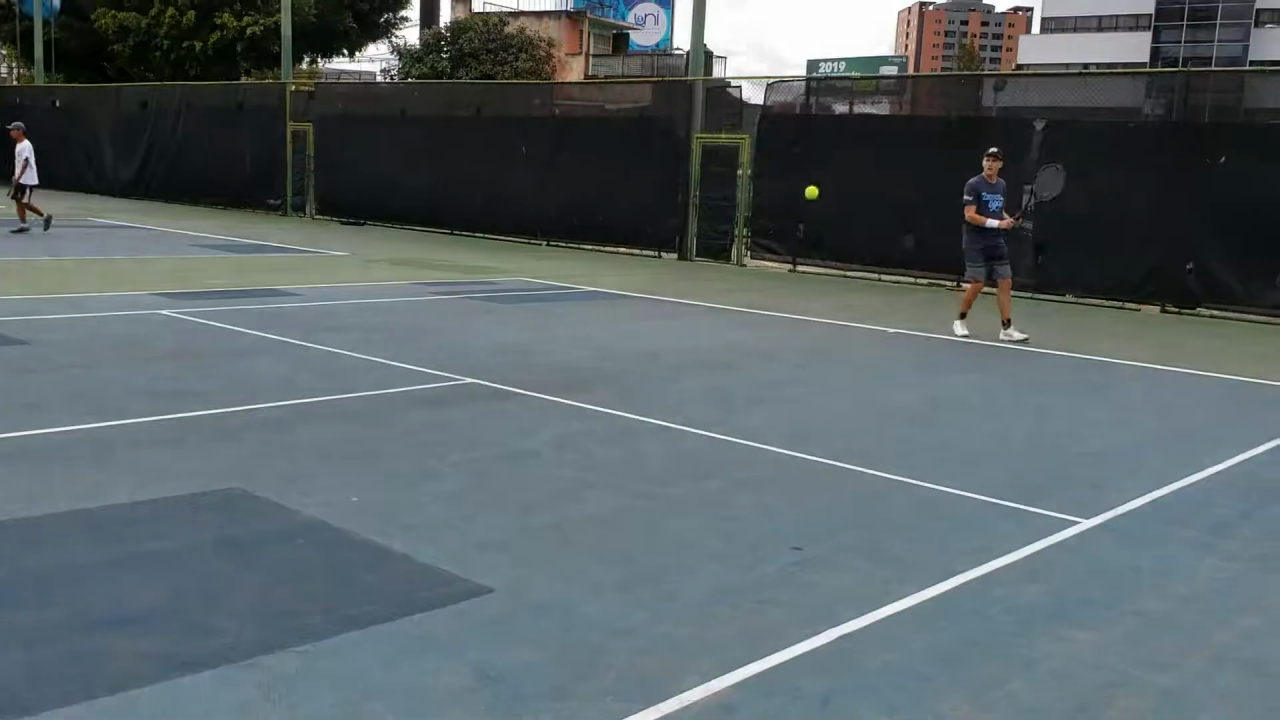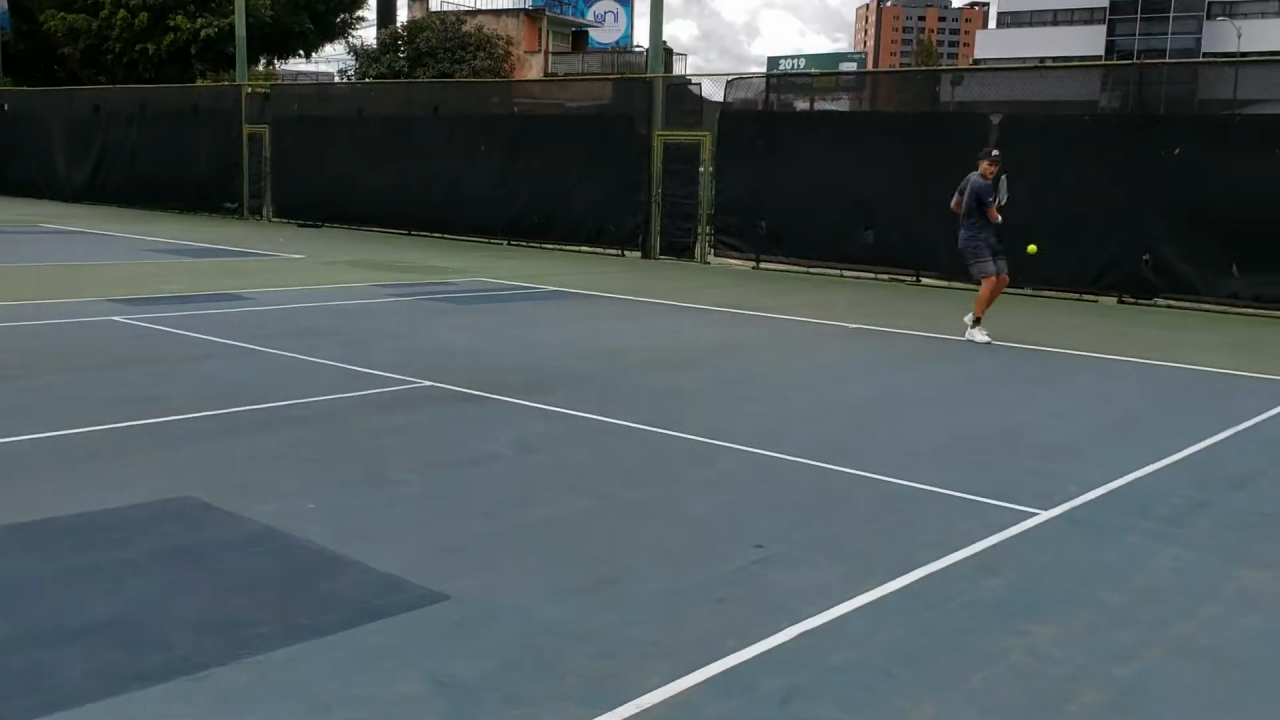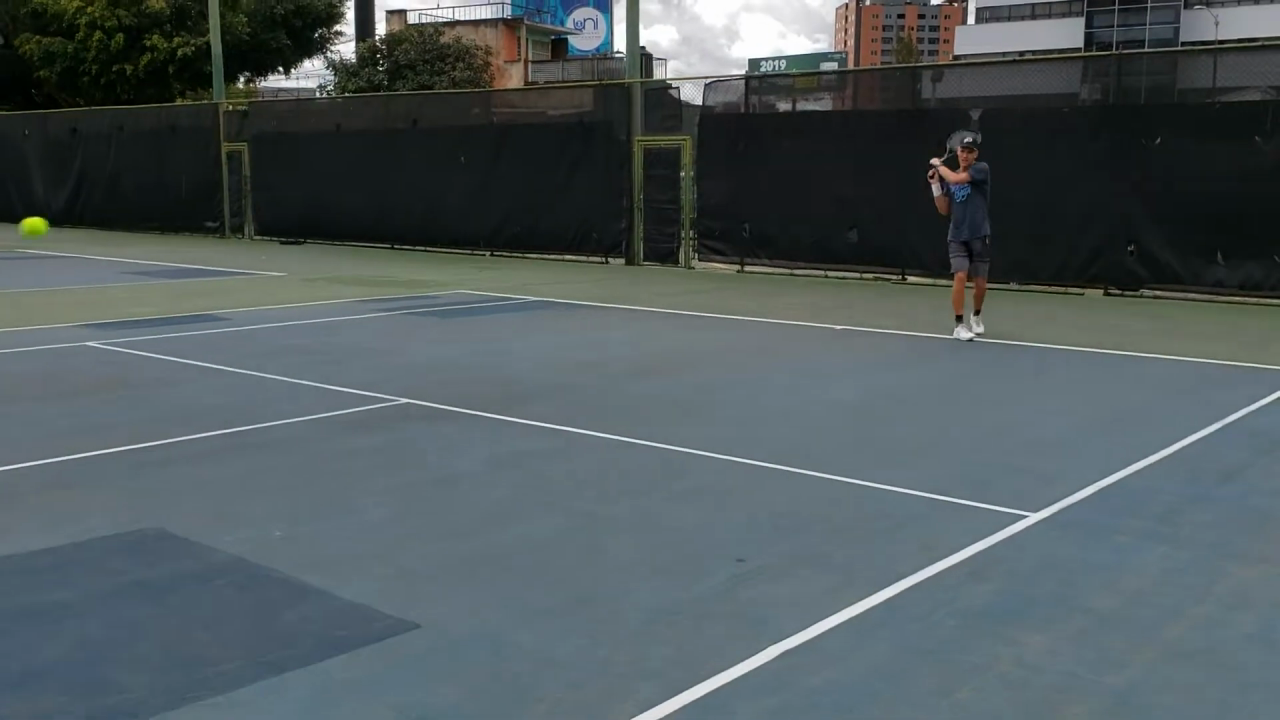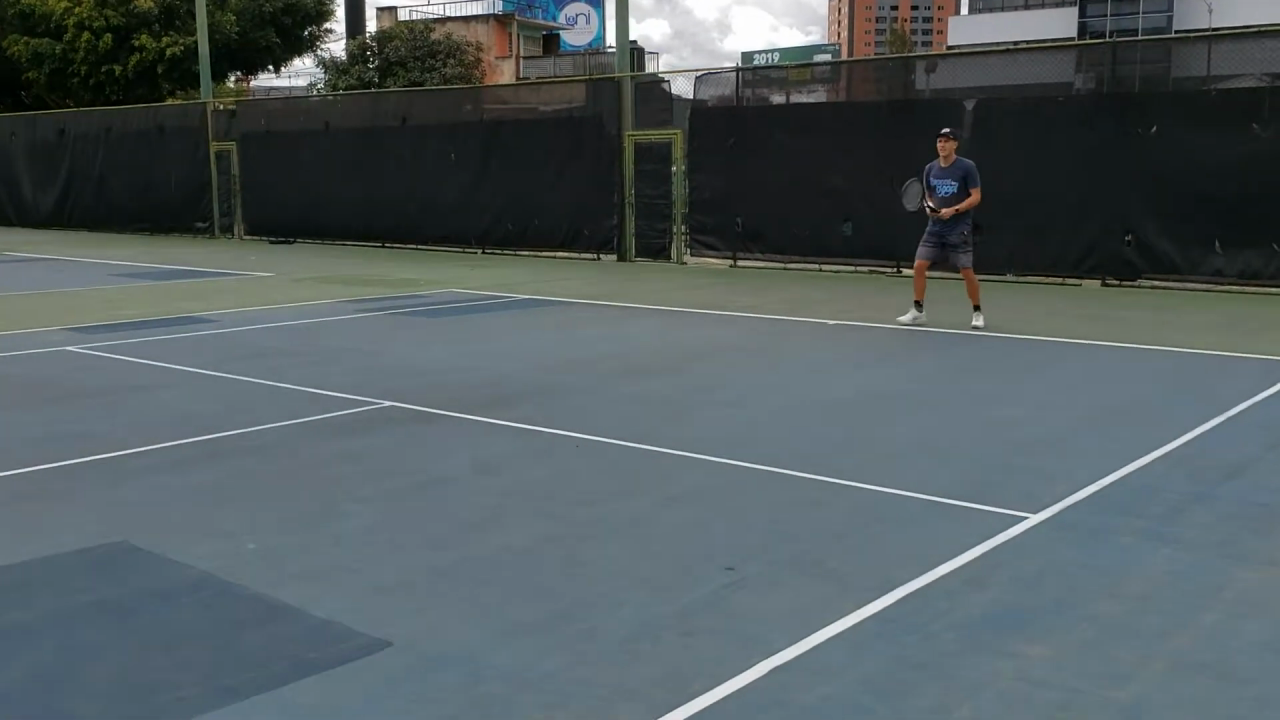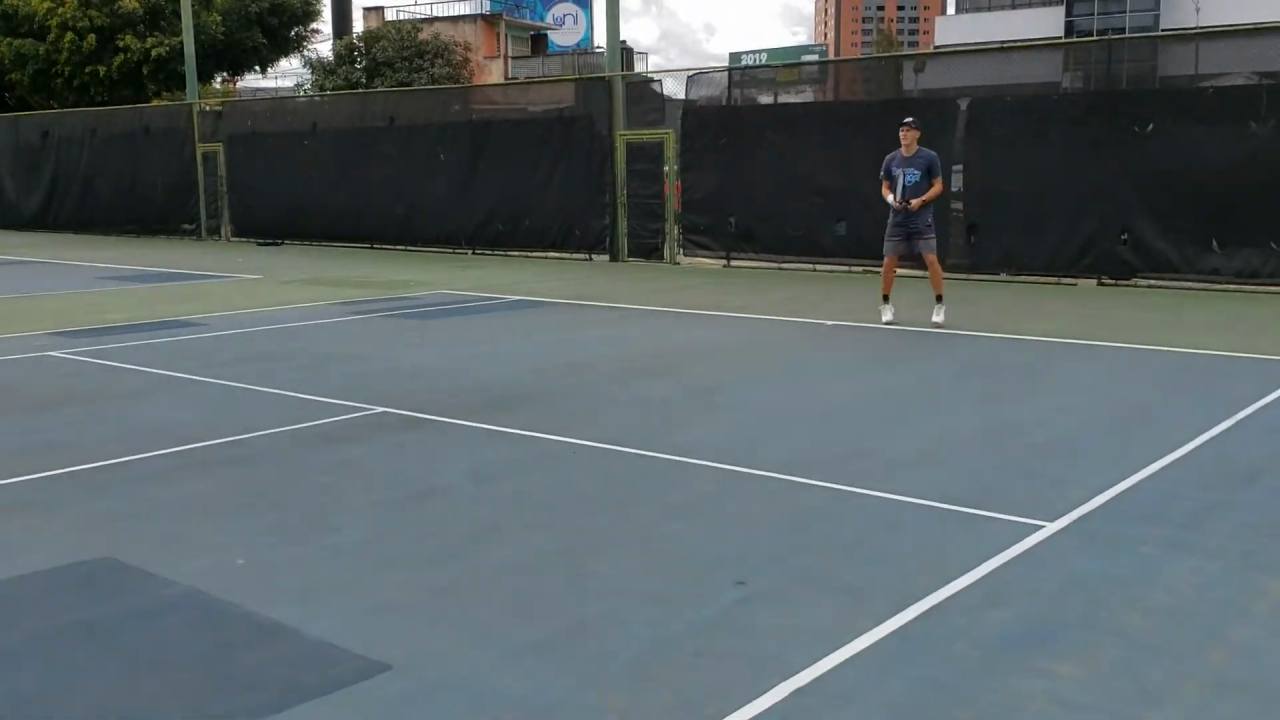
dt=0.5s
person 1, frame 1
left shoulder: (1002, 185)
right shoulder: (974, 185)
right elbow: (970, 216)
left wrist: (1008, 219)
right wrist: (995, 223)
left hip: (997, 243)
right hip: (976, 243)
left knee: (1005, 284)
right knee: (977, 285)
left ankle: (1007, 329)
right ankle: (960, 320)
person 1, frame 2
left shoulder: (971, 178)
right shoulder: (983, 186)
left elbow: (954, 205)
right elbow: (992, 217)
right wrist: (999, 218)
left hip: (986, 239)
right hip: (974, 241)
left knee: (1002, 280)
right knee: (989, 281)
left ankle: (974, 317)
right ankle: (974, 328)
person 1, frame 3
left shoulder: (982, 169)
right shoulder: (948, 177)
left elbow: (957, 180)
right elbow: (944, 211)
left wrist: (938, 166)
right wrist: (935, 184)
left hip: (979, 234)
right hip: (957, 235)
left knee: (980, 279)
right knee: (960, 277)
left ankle: (976, 315)
right ankle: (960, 325)
person 1, frame 4
left shoulder: (967, 167)
right shoulder: (930, 169)
left elbow: (976, 197)
left wrist: (953, 210)
right wrist: (930, 207)
left hip: (959, 229)
right hip: (934, 228)
left knee: (967, 271)
right knee: (919, 266)
left ankle: (977, 313)
right ankle: (918, 311)
person 1, frame 5
left shoulder: (930, 157)
right shoulder: (891, 160)
left elbow: (938, 187)
right elbow: (885, 188)
left wrist: (920, 201)
right wrist: (891, 199)
left hip: (923, 219)
right hip: (899, 219)
left knee: (931, 260)
right knee: (888, 262)
left ankle: (939, 306)
right ankle: (887, 306)
